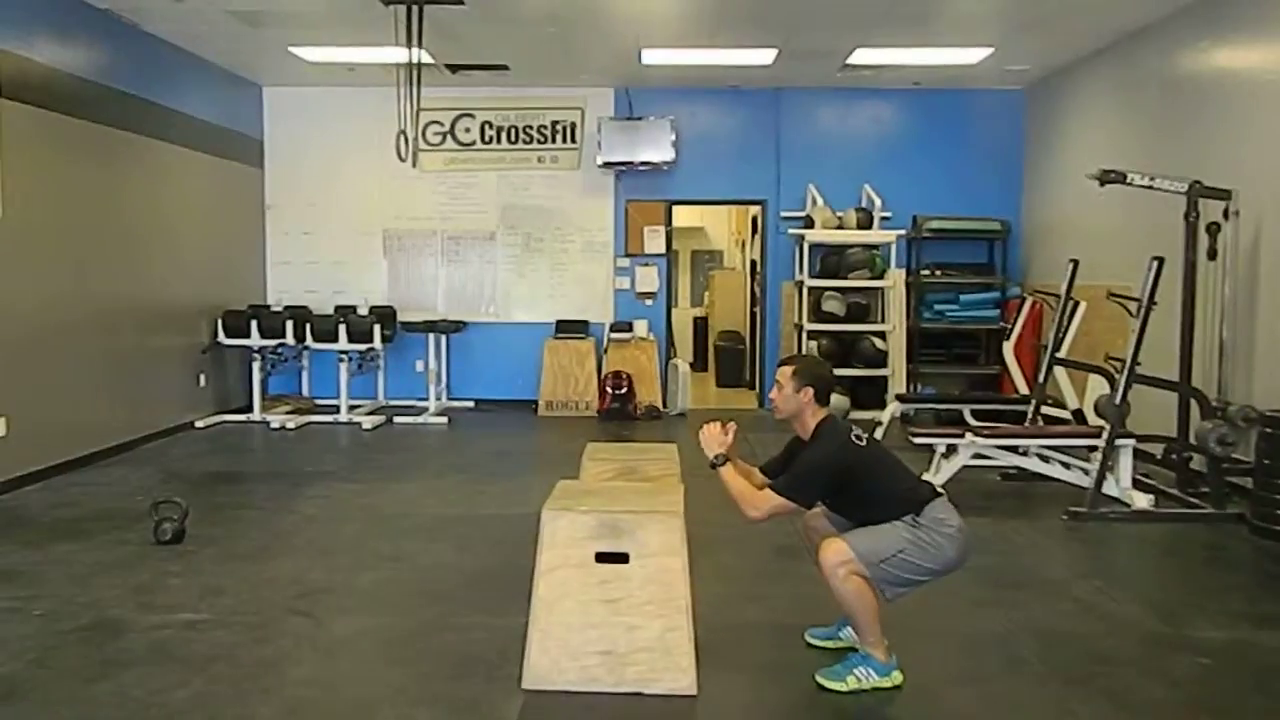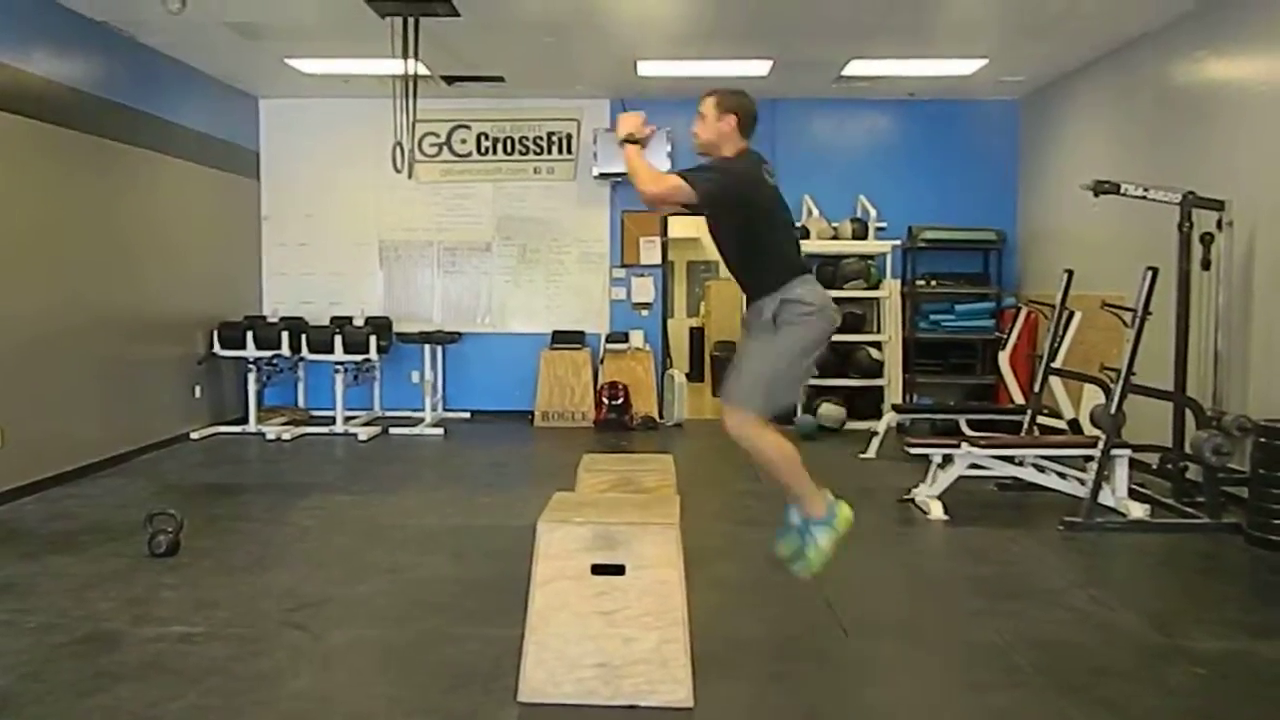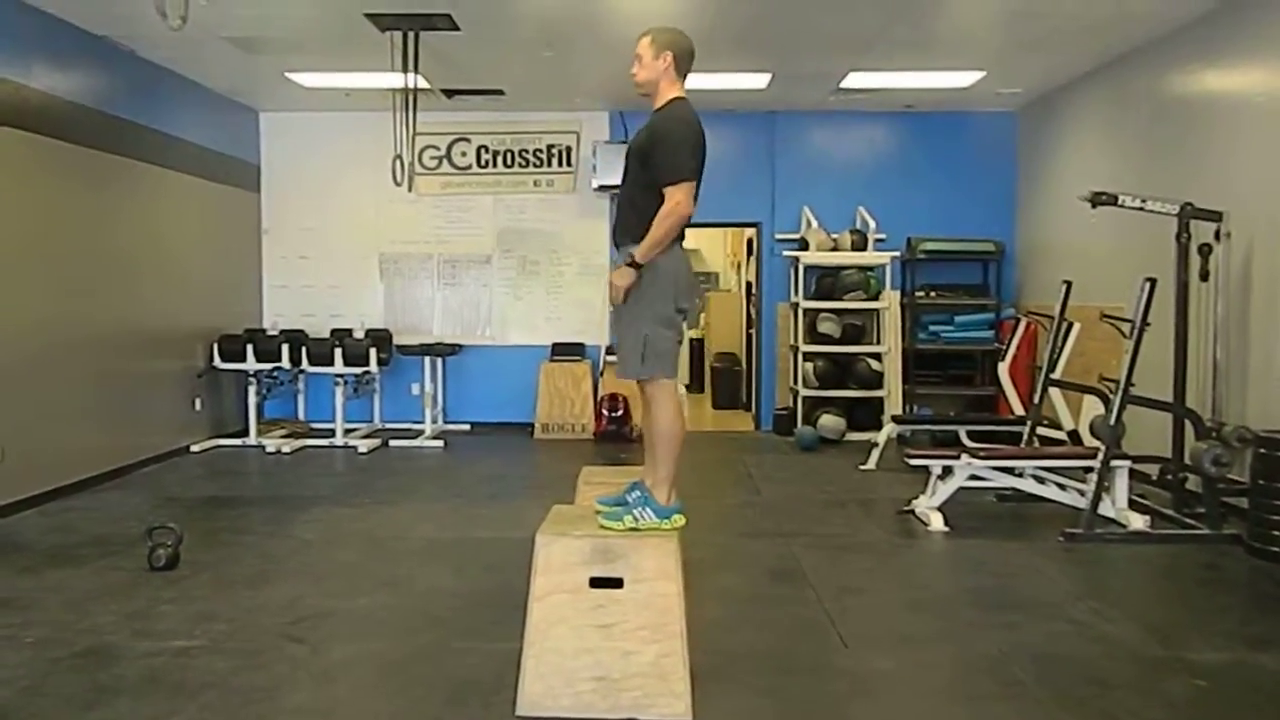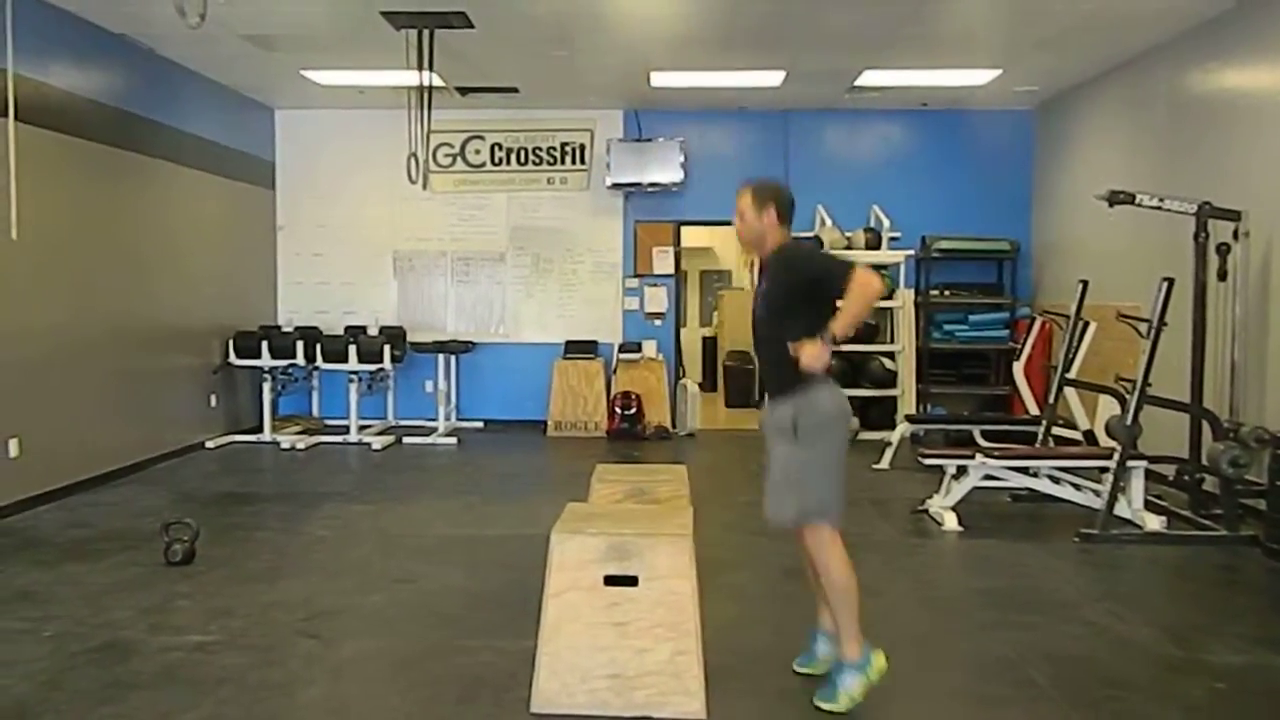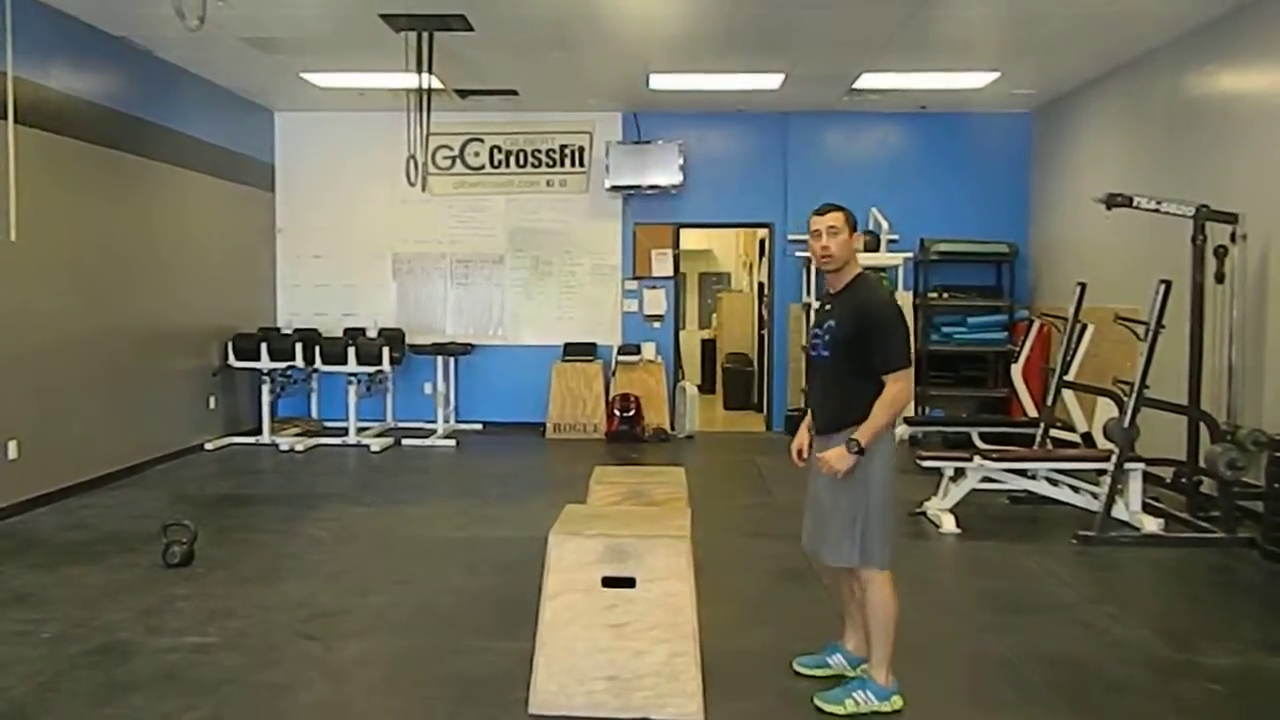
dt=1s
person 1, frame 1
left shoulder: (827, 453)
right shoulder: (813, 439)
left elbow: (758, 508)
right elbow: (759, 480)
left wrist: (719, 459)
right wrist: (728, 455)
left hip: (936, 533)
right hip: (911, 520)
left knee: (835, 557)
right knee: (816, 524)
left ankle: (878, 660)
right ankle: (858, 626)
person 1, frame 2
left shoulder: (733, 175)
right shoulder: (739, 171)
left elbow: (653, 189)
right elbow: (669, 193)
left wrist: (629, 140)
right wrist: (641, 143)
left hip: (794, 309)
right hip: (778, 307)
left knee: (740, 420)
right knee: (742, 414)
left ankle: (819, 509)
right ankle: (801, 504)
person 1, frame 3
left shoulder: (674, 123)
right shoulder: (666, 121)
left elbow: (679, 205)
left wrist: (632, 264)
left hip: (649, 266)
right hip: (646, 265)
left knee: (658, 382)
right knee: (650, 381)
left ankle: (662, 502)
right ankle: (651, 486)
person 1, frame 4
left shoulder: (797, 261)
right shoulder: (774, 265)
left elbow: (869, 282)
left wrist: (825, 343)
left hip: (810, 406)
right hip: (794, 407)
left knee: (816, 530)
right knee: (806, 525)
left ankle: (858, 658)
right ankle: (833, 633)
person 1, frame 5
left shoulder: (874, 304)
right shoulder: (828, 301)
left elbow: (899, 388)
left wrist: (854, 446)
right wrist: (807, 426)
left hip: (861, 448)
right hip: (832, 444)
left knee: (866, 563)
right knee: (830, 555)
right ankle: (853, 648)
